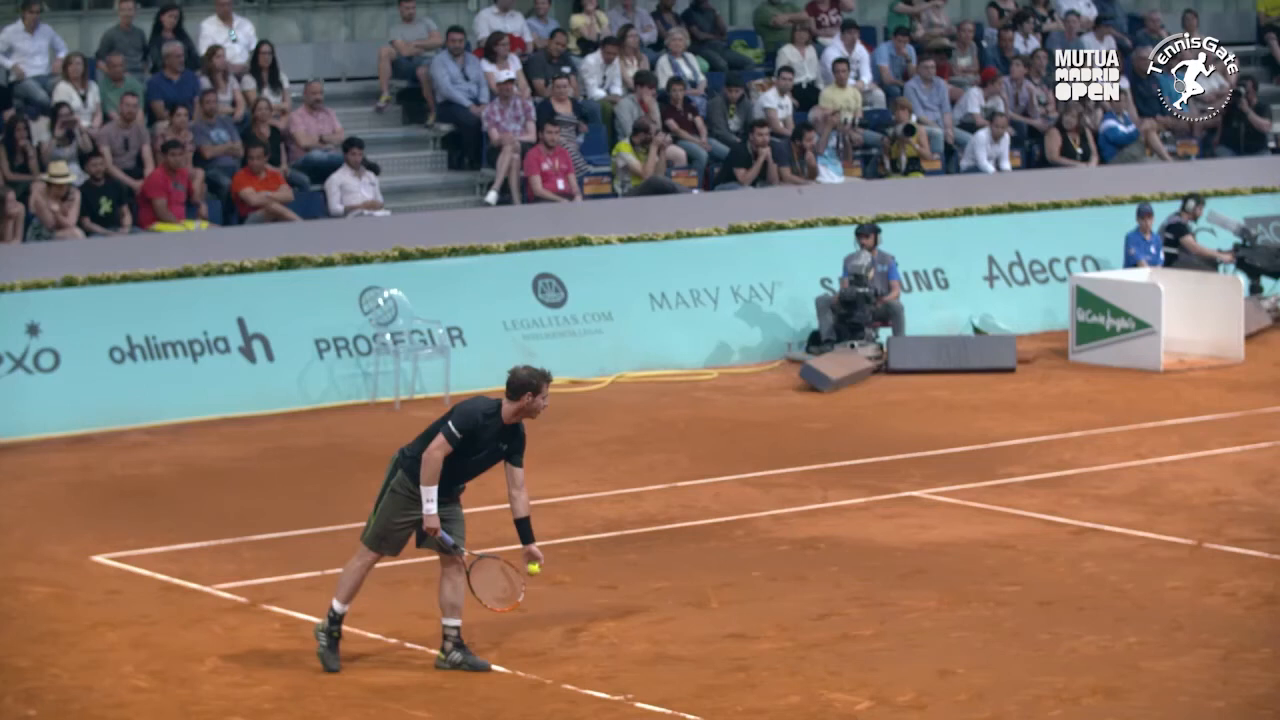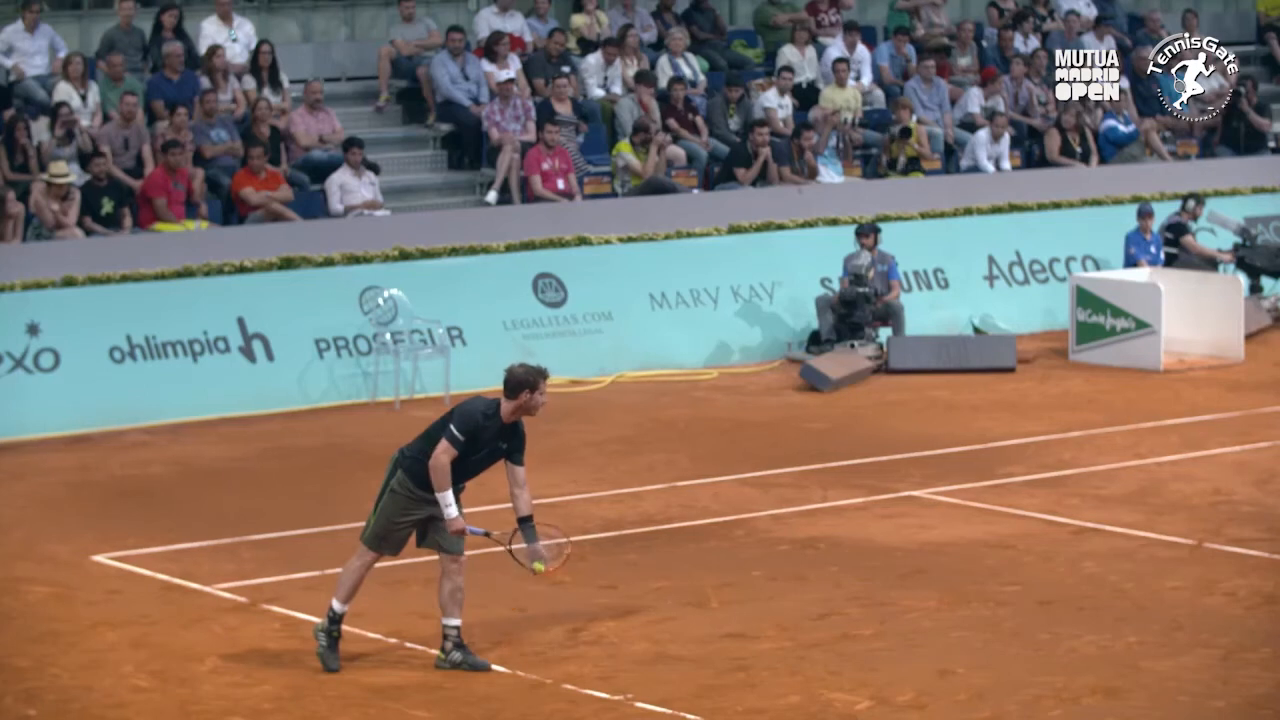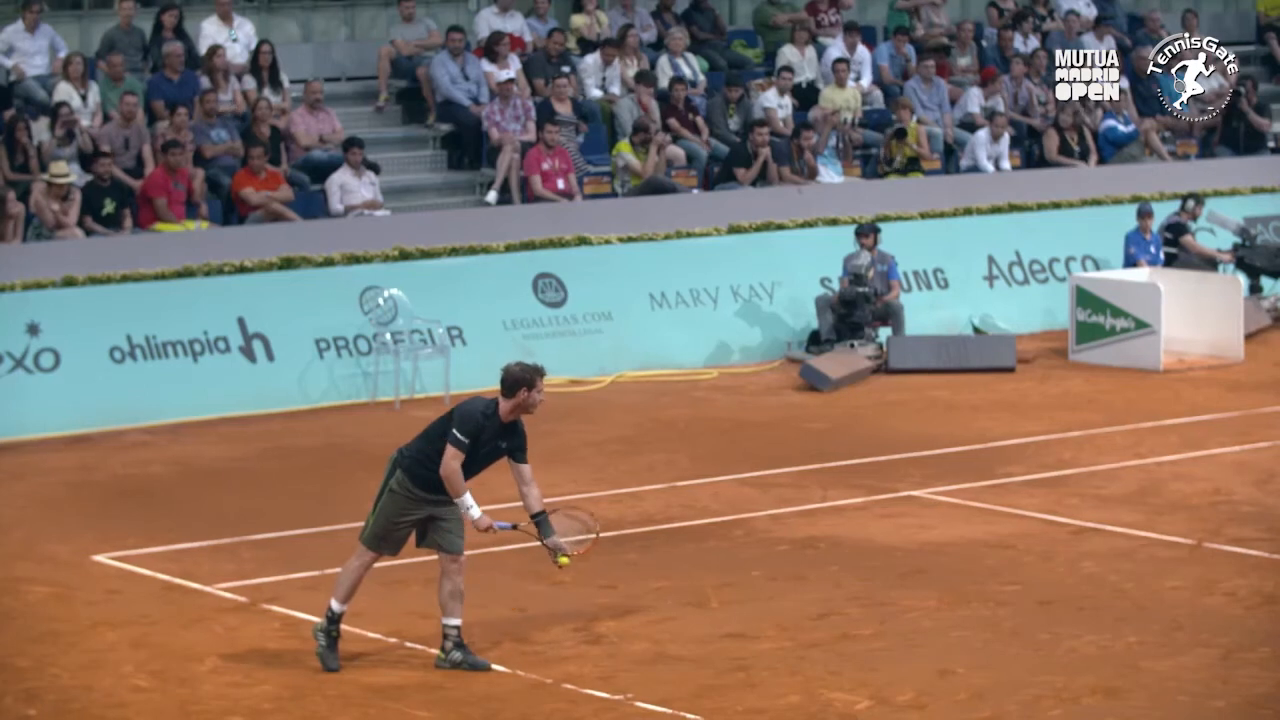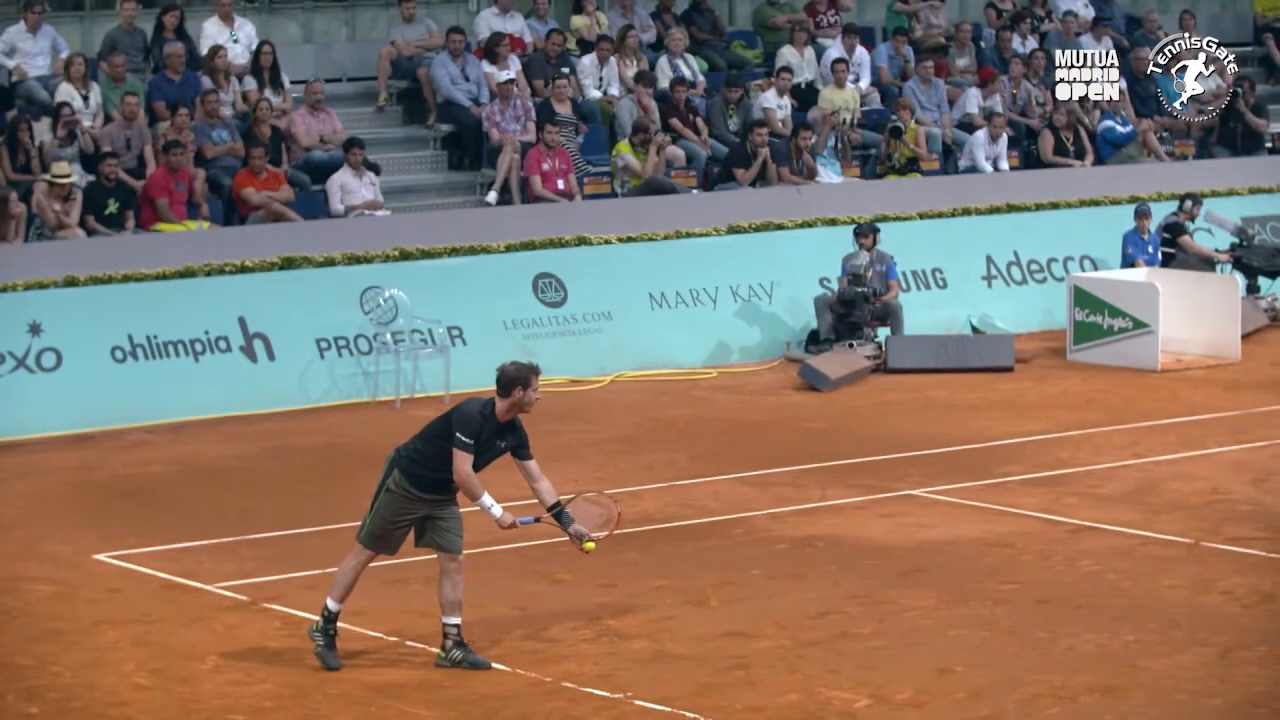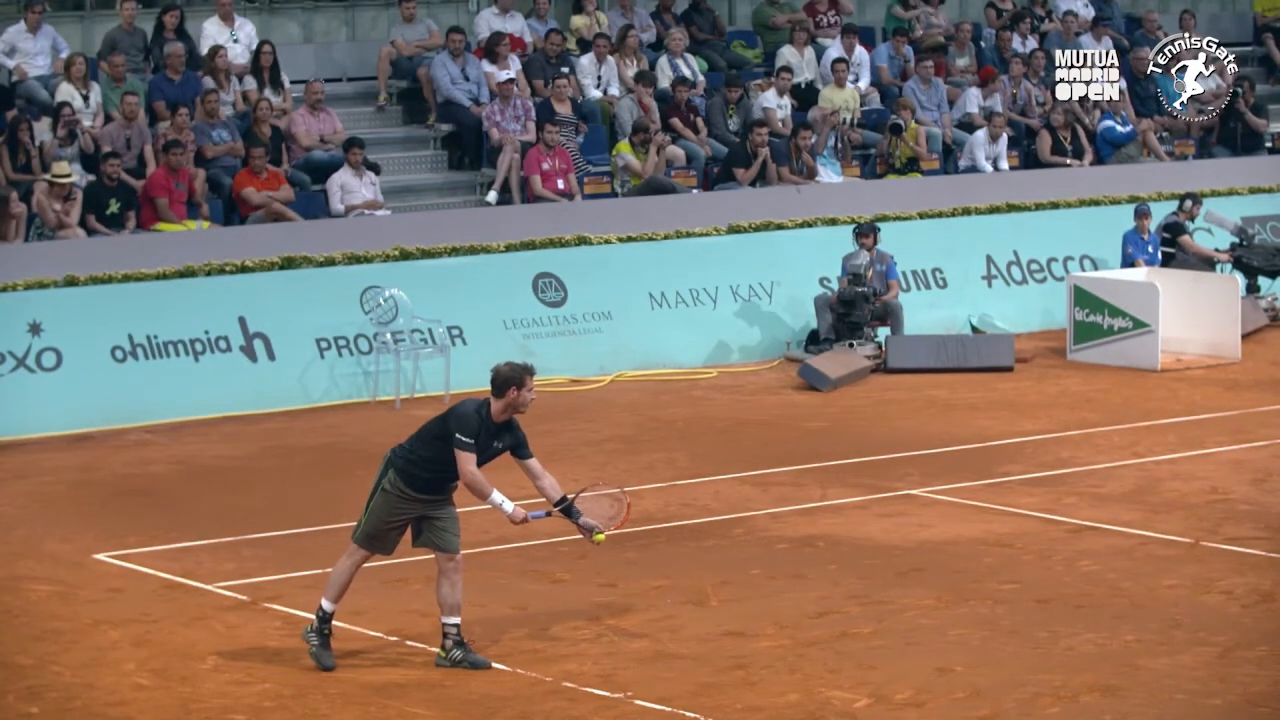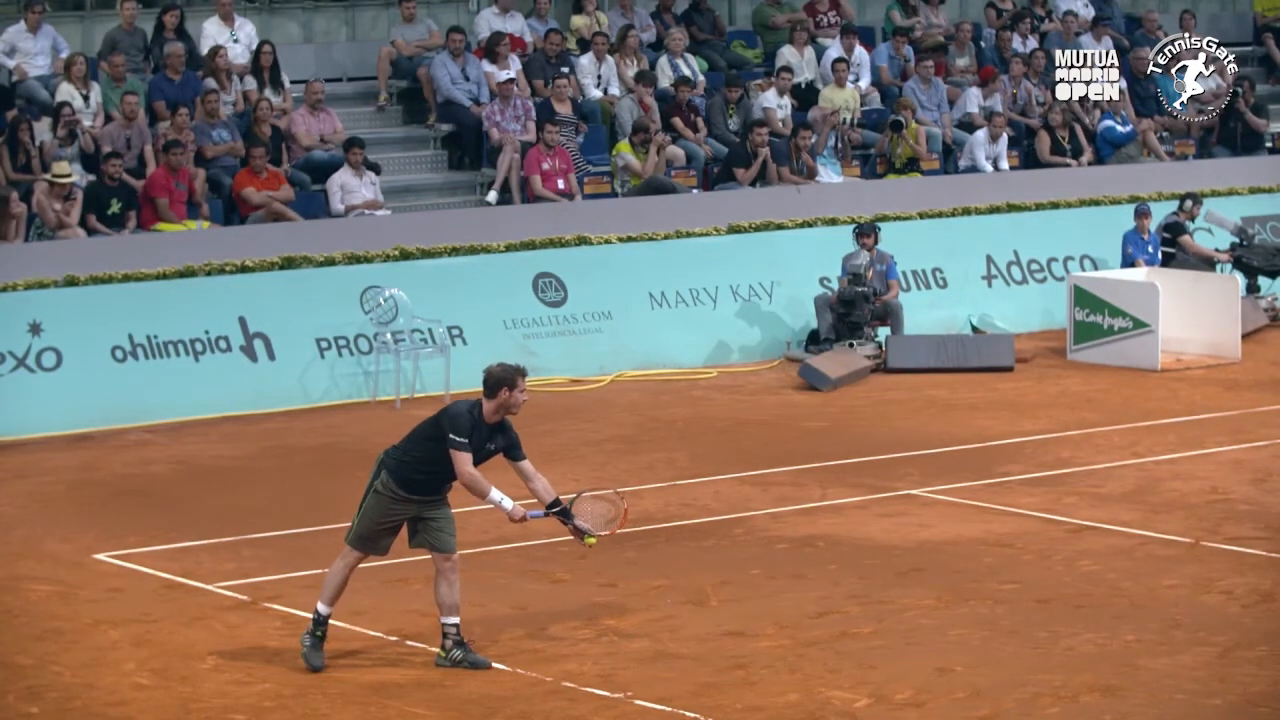
dt=0.5s
person 1, frame 1
left shoulder: (515, 435)
right shoulder: (474, 412)
left elbow: (517, 490)
right elbow: (432, 454)
left wrist: (528, 541)
right wrist: (429, 509)
left hip: (447, 493)
right hip: (410, 481)
left knee: (454, 562)
right knee: (370, 554)
left ankle: (451, 646)
right ankle: (330, 629)
person 1, frame 2
left shoulder: (515, 433)
right shoulder: (474, 413)
left elbow: (519, 489)
right elbow: (438, 461)
left wrist: (531, 539)
right wrist: (452, 514)
left hip: (446, 490)
right hip: (409, 483)
left knee: (455, 562)
right knee: (369, 554)
left ankle: (451, 646)
right ankle: (329, 628)
person 1, frame 3
left shoulder: (515, 432)
right shoulder: (473, 413)
left elbow: (528, 486)
right elbow: (448, 469)
left wrist: (547, 532)
right wrist: (475, 513)
left hip: (444, 496)
right hip: (407, 484)
left knee: (454, 562)
right knee: (368, 554)
left ankle: (451, 646)
right ankle: (328, 628)
person 1, frame 4
left shoulder: (514, 431)
right shoulder: (471, 414)
left elbow: (538, 481)
right elbow: (461, 474)
left wrist: (567, 522)
right wrist: (496, 512)
left hip: (442, 495)
right hip: (404, 483)
left knee: (453, 561)
right knee: (364, 553)
left ankle: (451, 645)
right ankle: (324, 627)
person 1, frame 5
left shoulder: (510, 431)
right shoulder: (467, 415)
left elbow: (541, 478)
right elbow: (468, 475)
left wrist: (576, 516)
right wrist: (508, 508)
left hip: (438, 494)
right hip: (400, 483)
left knee: (451, 561)
right knee: (359, 553)
left ankle: (451, 644)
right ankle: (320, 628)
person 1, frame 6
left shoulder: (503, 433)
right shoulder: (459, 415)
left elbow: (534, 480)
right elbow: (465, 475)
left wrist: (568, 518)
right wrist: (507, 505)
left hip: (432, 495)
right hip: (393, 485)
left knee: (448, 561)
right knee: (353, 556)
left ankle: (451, 644)
right ankle: (316, 631)
